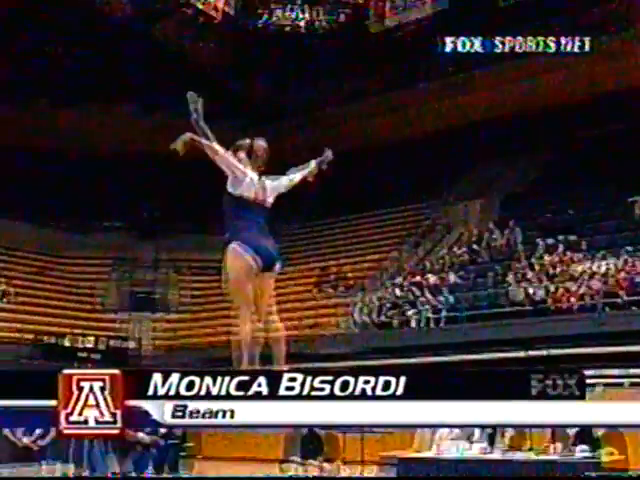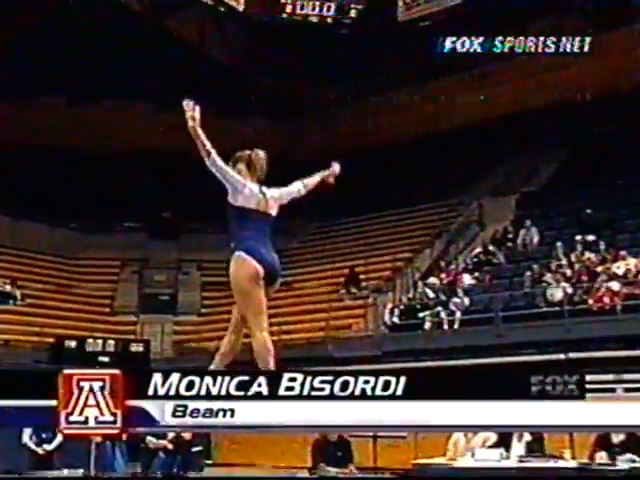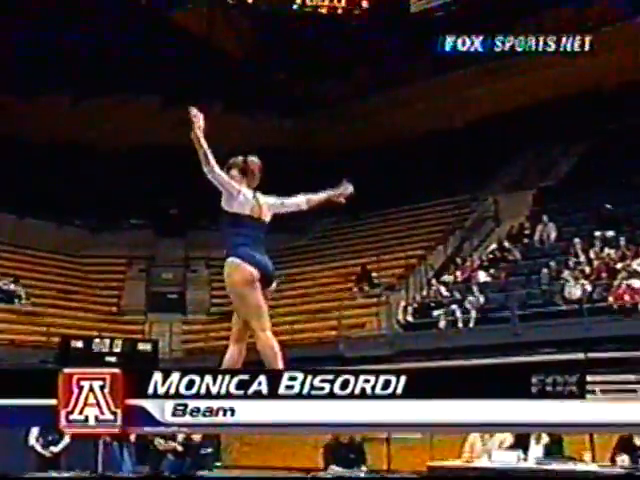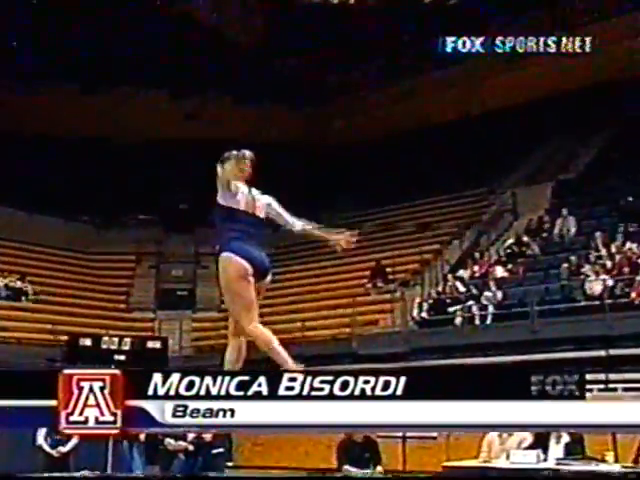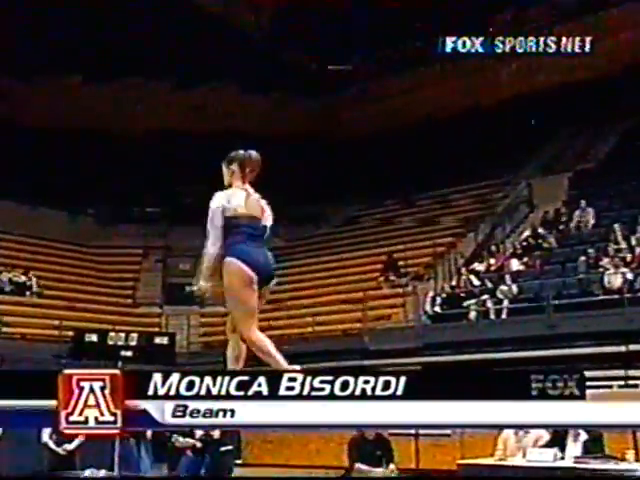
dt=0.2s
person 1, frame 1
left shoulder: (240, 175)
right shoulder: (268, 185)
left elbow: (218, 152)
right elbow: (293, 177)
left wrist: (193, 138)
right wrist: (315, 165)
left hip: (243, 249)
right hip: (268, 251)
left knee: (245, 316)
right knee: (269, 315)
right ankle: (281, 370)
person 1, frame 2
left shoulder: (241, 187)
right shoulder: (272, 195)
left elbow: (213, 160)
right elbow: (301, 186)
left wrist: (195, 128)
right wrist: (326, 175)
left hip: (247, 260)
right hip: (270, 262)
left knee: (258, 327)
right knee: (236, 326)
person 1, frame 3
left shoulder: (233, 194)
right shoulder: (265, 202)
left elbow: (210, 168)
right elbow: (301, 201)
left wrist: (197, 136)
right wrist: (334, 194)
left hip: (240, 266)
right hip: (264, 268)
left knee: (261, 329)
right knee: (239, 336)
person 1, frame 4
left shoulder: (230, 190)
right shoulder: (264, 199)
left elbow: (225, 181)
right elbow: (296, 224)
right wrist: (330, 236)
left hip: (235, 259)
right hip: (258, 261)
left knee: (249, 325)
right knee: (236, 329)
left ankle: (291, 368)
person 1, frame 5
left shoulder: (222, 198)
right shoulder: (264, 205)
left elbow: (214, 240)
left wrist: (205, 277)
left hip: (240, 264)
right hip: (264, 263)
left knee: (247, 330)
right knee: (235, 327)
left ankle: (285, 369)
